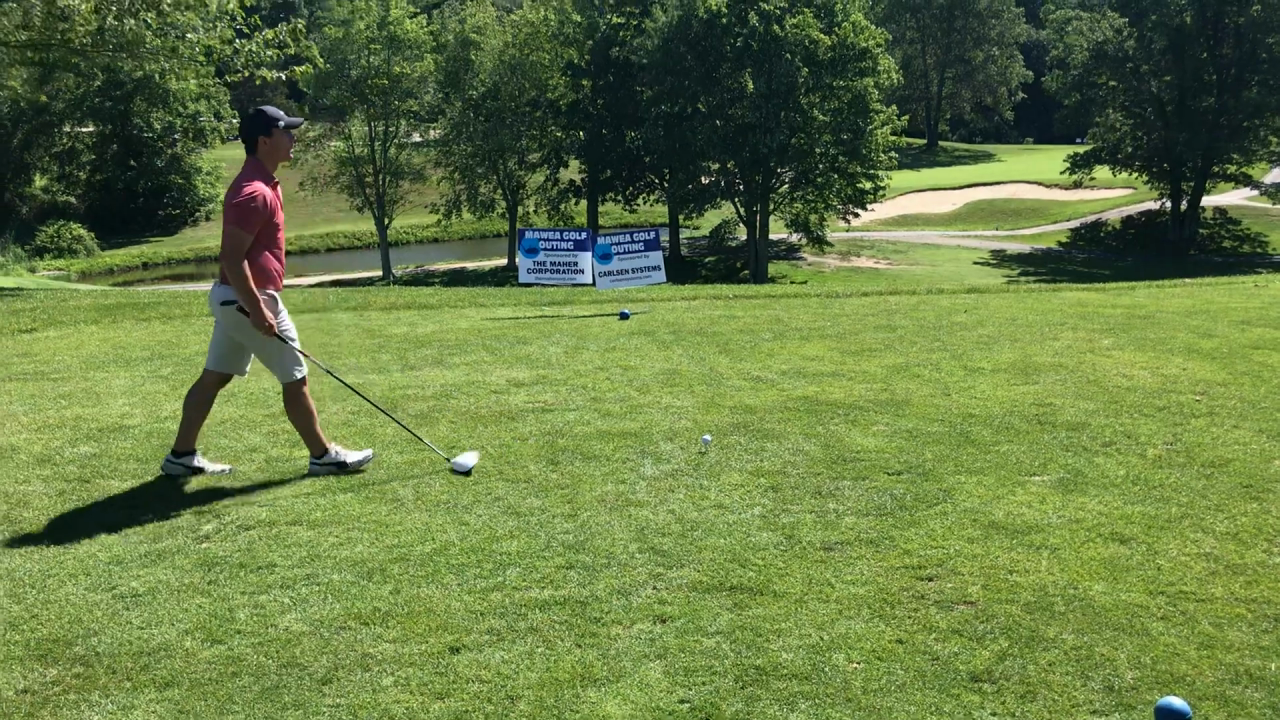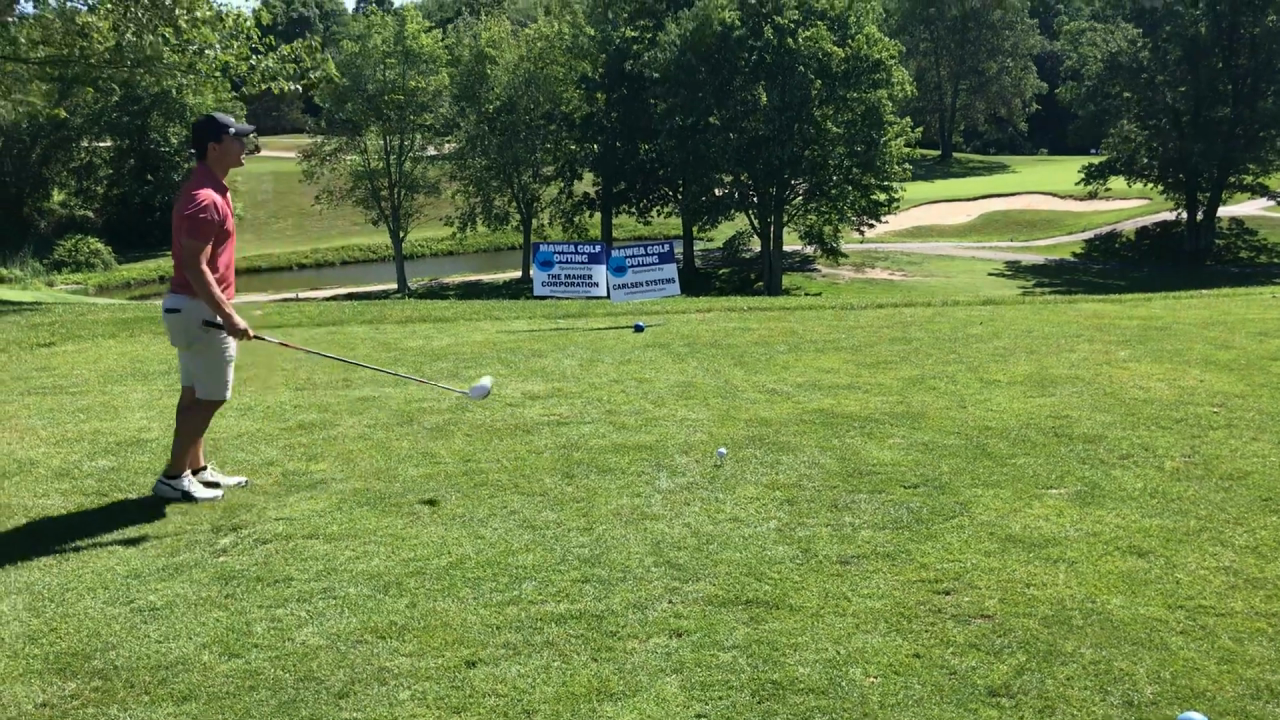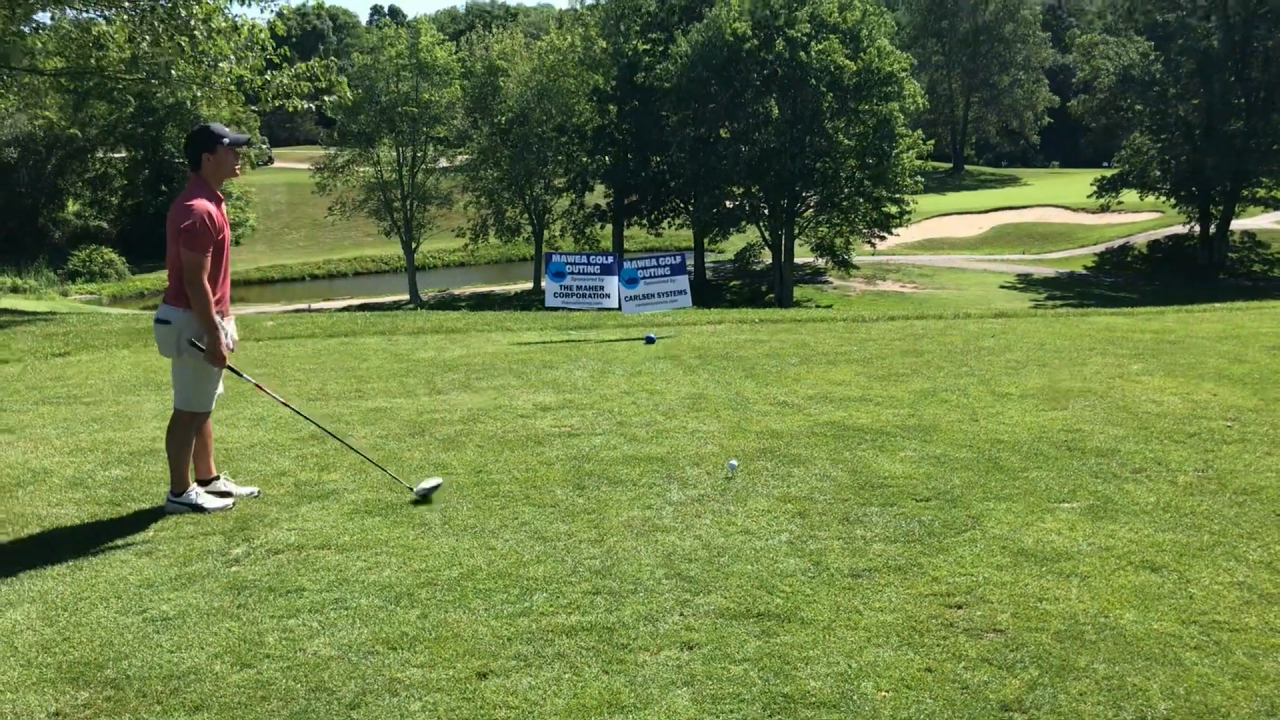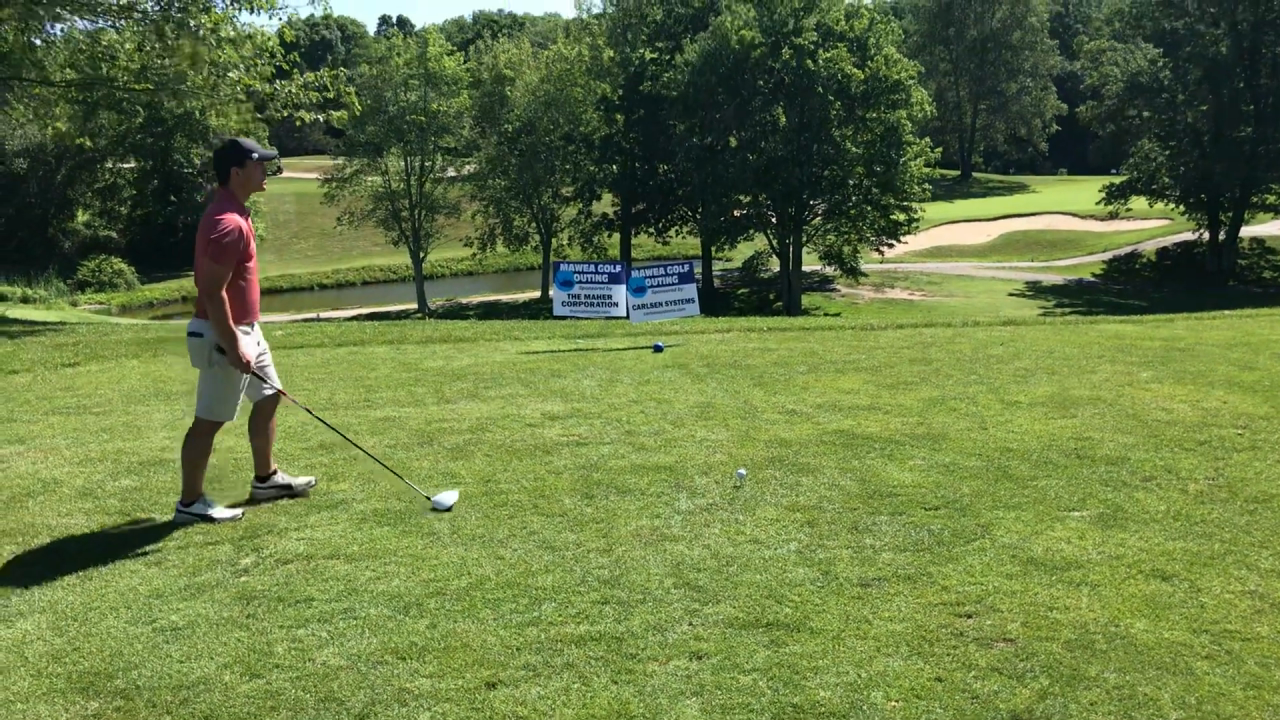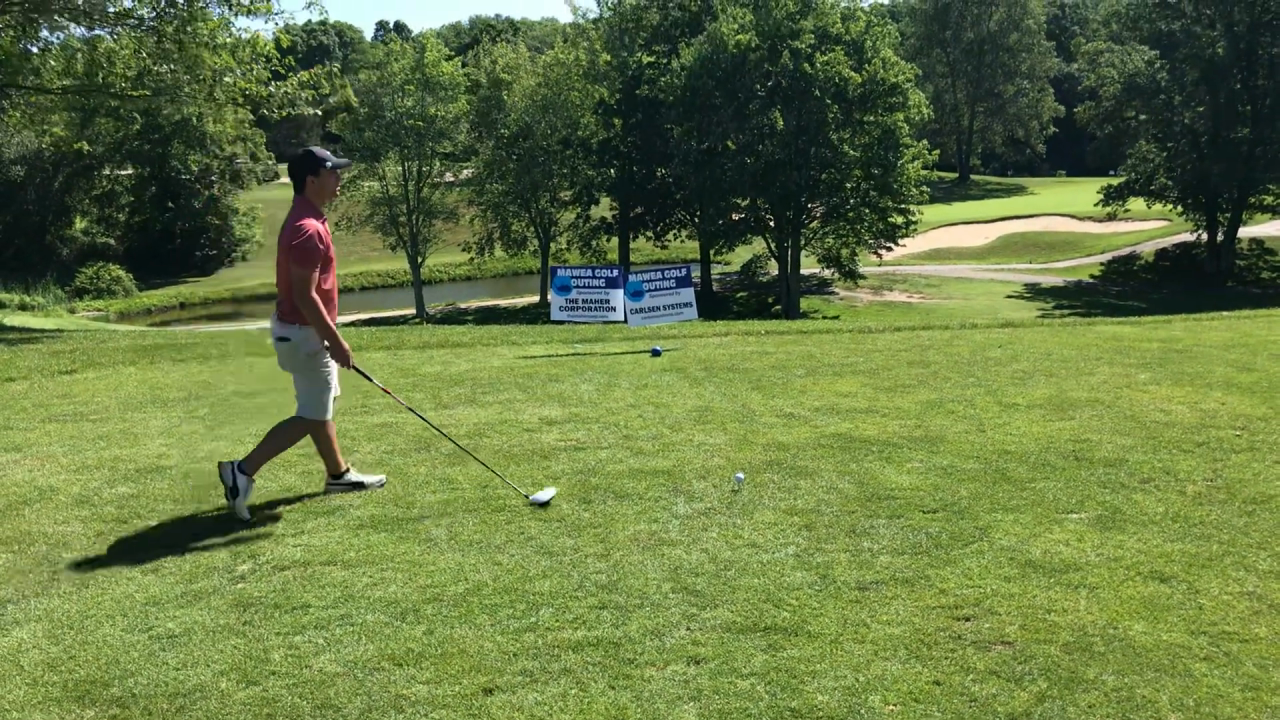
dt=0.4s
person 1, frame 1
left shoulder: (261, 182)
right shoulder: (254, 192)
right elbow: (233, 257)
right wrist: (258, 310)
left hip: (236, 297)
right hip: (250, 299)
left knee: (215, 377)
right knee: (295, 378)
left ankle: (182, 455)
right ankle: (323, 455)
person 1, frame 2
left shoulder: (211, 190)
right shoulder: (204, 199)
right elbow: (195, 267)
left wrist: (222, 311)
right wrist: (228, 316)
left hip: (193, 307)
right hip: (200, 310)
left knee: (197, 394)
right knee: (210, 396)
left ankle: (197, 470)
right ankle: (174, 476)
person 1, frame 3
left shoulder: (209, 201)
right shoulder: (198, 210)
right elbow: (195, 282)
left wrist: (223, 322)
right wrist: (214, 336)
left hip: (205, 320)
right hip: (193, 324)
left knee: (202, 407)
right knee: (189, 411)
left ankle: (209, 480)
right ankle: (181, 492)
person 1, frame 4
left shoulder: (233, 213)
right shoulder: (227, 224)
right elbow: (214, 292)
right wrist: (232, 346)
left hip: (243, 329)
right hip: (225, 336)
left knee: (268, 399)
right knee: (209, 420)
left ankle: (265, 477)
right ankle: (190, 502)
person 1, frame 5
left shoulder: (309, 219)
right shoulder: (308, 229)
right elbow: (304, 294)
right wrist: (336, 339)
left hip: (308, 332)
right hip: (306, 335)
left knee: (318, 412)
right knee: (313, 418)
left ankle: (338, 473)
right ankle: (243, 470)
